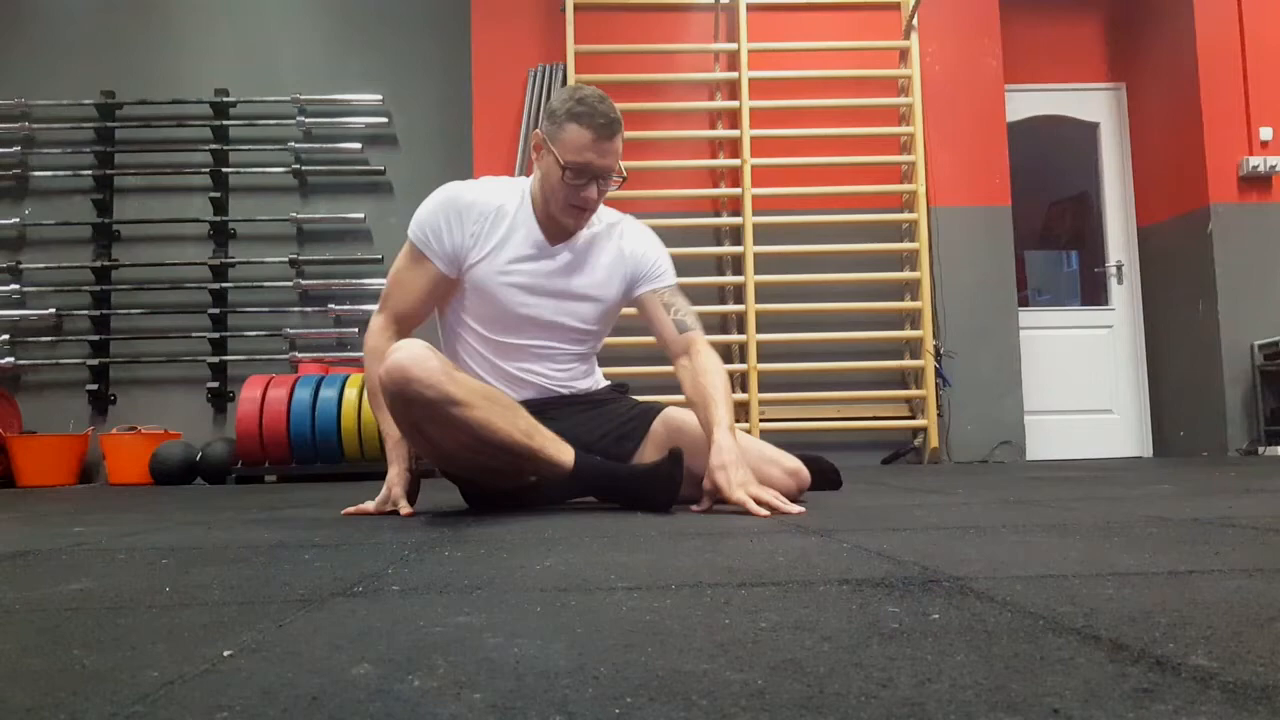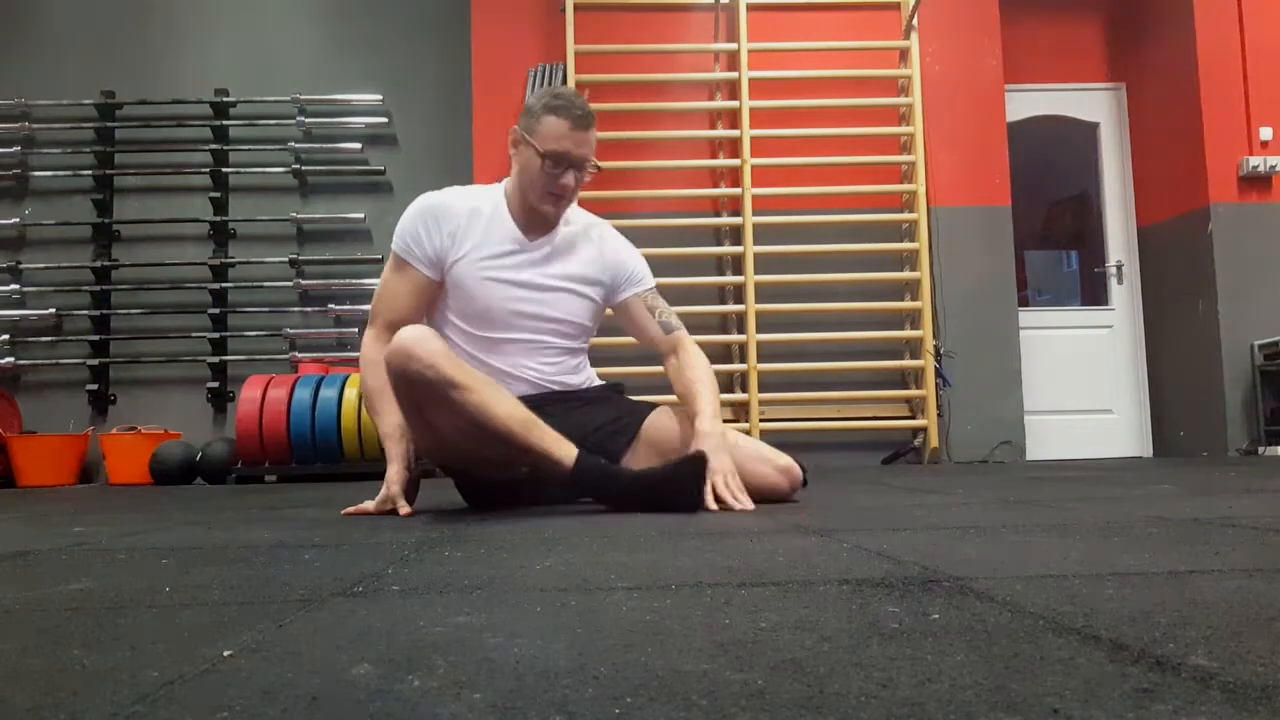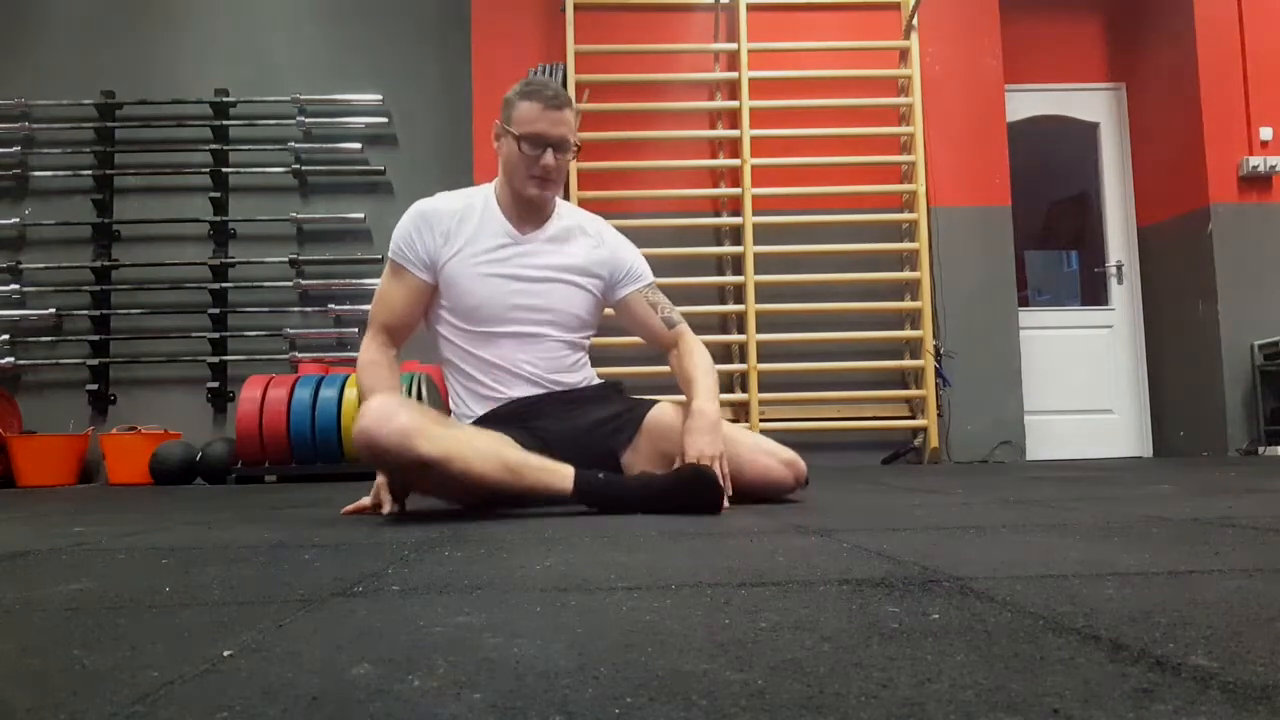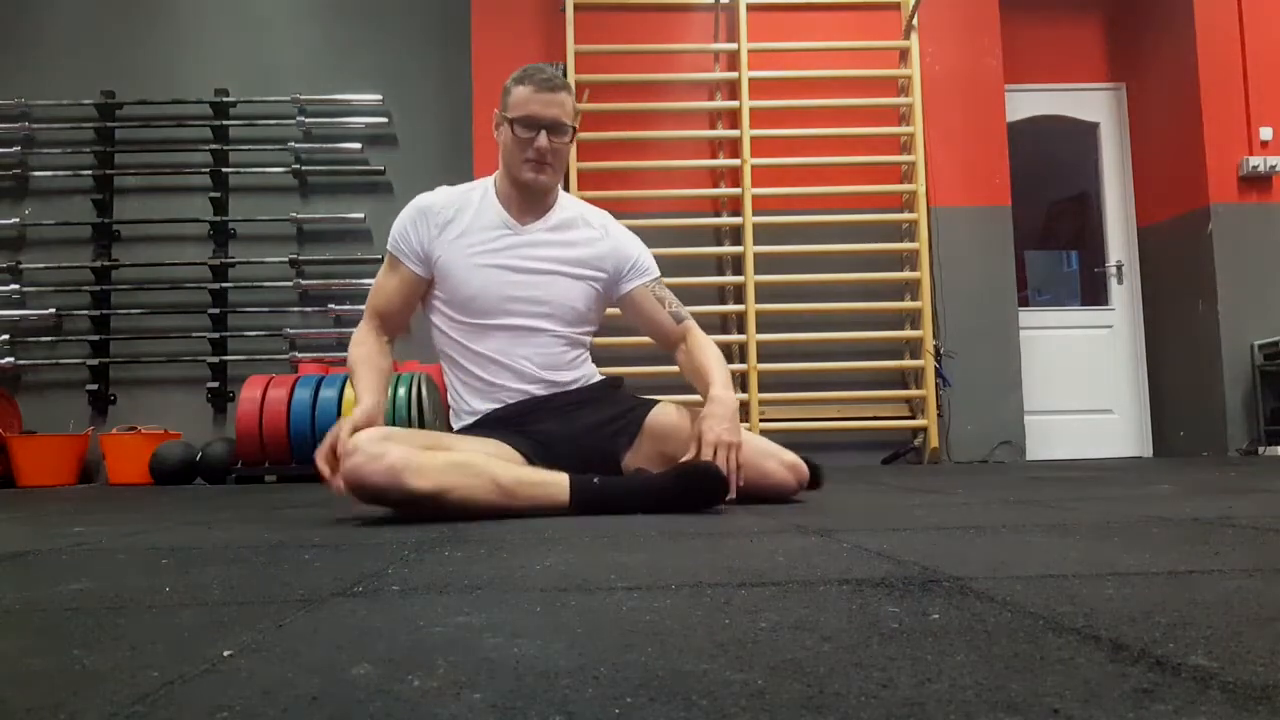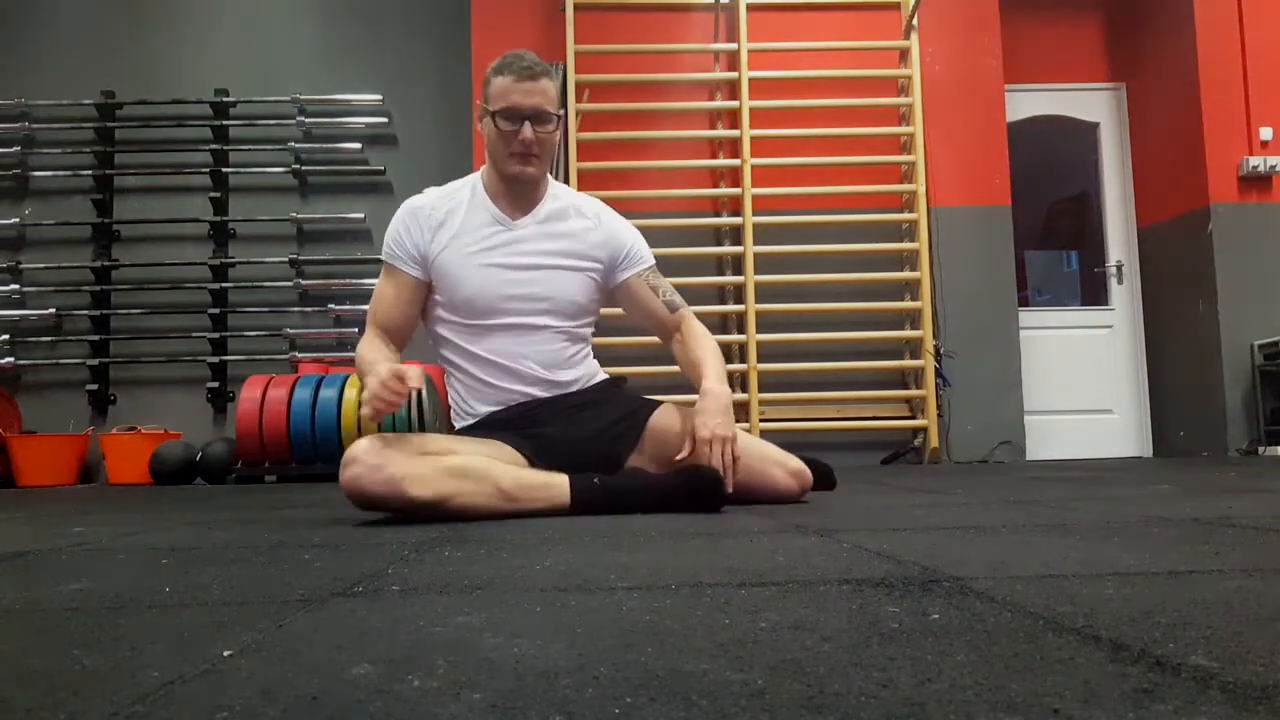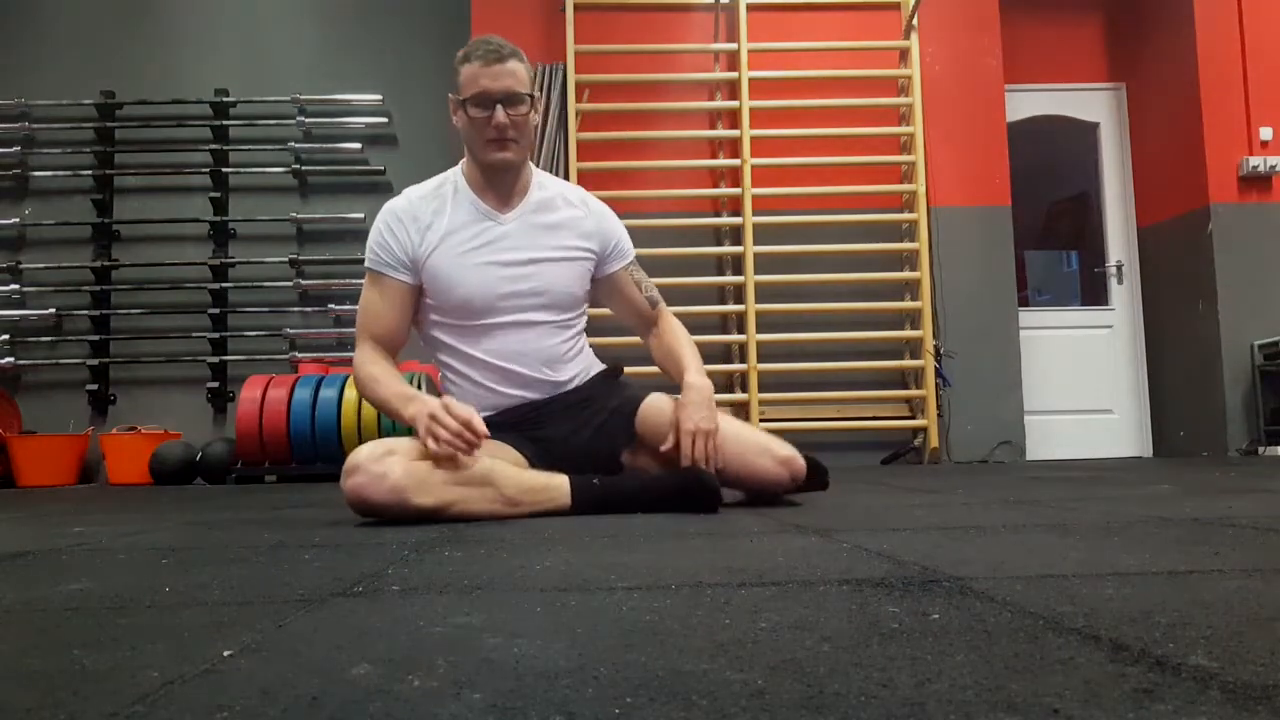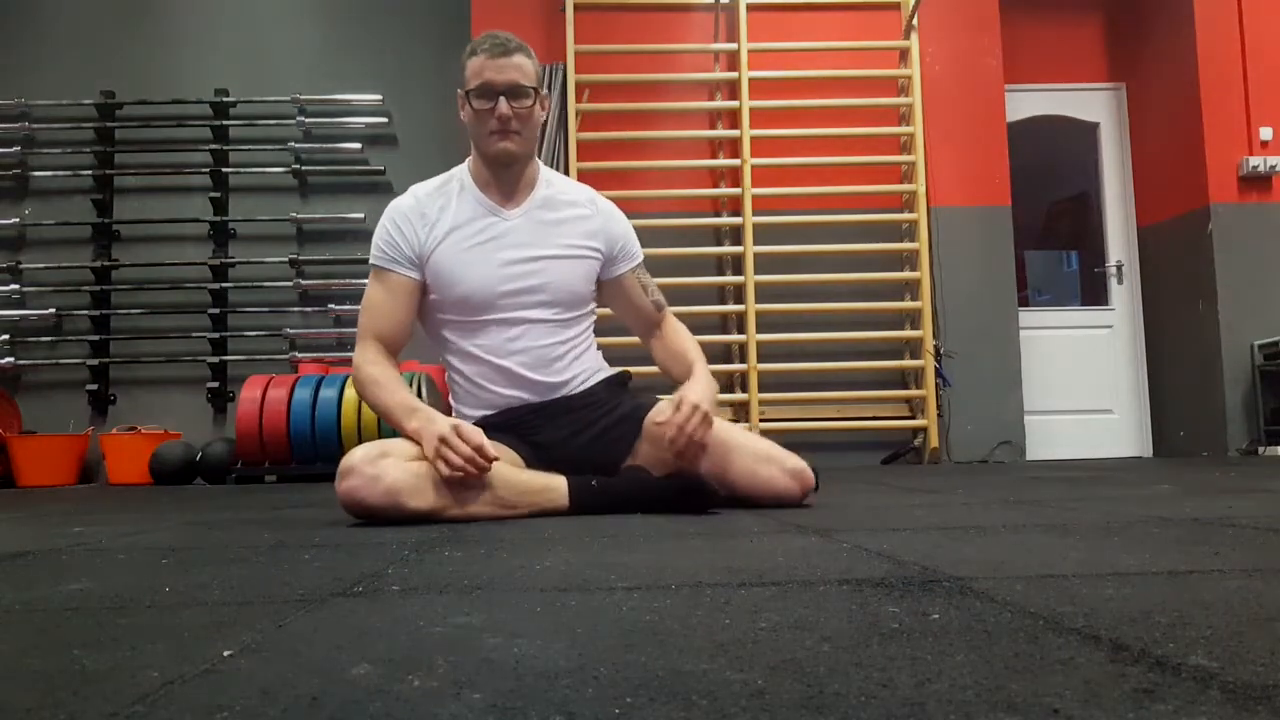
dt=0.3s
person 1, frame 1
left shoulder: (631, 243)
right shoulder: (461, 209)
left elbow: (691, 350)
right elbow: (388, 328)
left wrist: (725, 448)
right wrist: (399, 462)
left hip: (596, 416)
right hip: (491, 440)
left knee: (787, 478)
right knee: (407, 364)
right ankle: (611, 479)
person 1, frame 2
left shoulder: (607, 246)
right shoulder: (440, 217)
left elbow: (678, 348)
right elbow: (380, 337)
left wrist: (709, 435)
right wrist: (398, 461)
left hip: (590, 415)
right hip: (488, 439)
left knee: (780, 476)
right knee: (411, 347)
right ankle: (611, 481)
person 1, frame 3
left shoulder: (602, 242)
right shoulder: (433, 223)
left elbow: (680, 341)
right elbow: (381, 342)
left wrist: (706, 412)
right wrist: (393, 448)
left hip: (593, 412)
right hip: (495, 434)
left knee: (784, 470)
right knee: (376, 427)
right ankle: (612, 487)
person 1, frame 4
left shoulder: (607, 237)
right shoulder: (432, 217)
left elbow: (685, 337)
right elbow: (376, 329)
left wrist: (721, 397)
right wrist: (366, 407)
left hip: (594, 411)
right hip: (492, 434)
left knee: (785, 473)
right knee: (362, 460)
right ankle: (609, 490)
person 1, frame 5
left shoulder: (601, 225)
right shoulder: (424, 218)
left elbow: (679, 326)
right elbow: (379, 338)
left wrist: (713, 390)
right wrist: (383, 373)
left hip: (597, 410)
right hip: (495, 435)
left knee: (790, 478)
right knee: (364, 468)
right ankle: (610, 491)
person 1, frame 6
left shoulder: (587, 214)
right shoulder: (407, 219)
left elbow: (655, 320)
right elbow: (372, 353)
left wrist: (696, 382)
right wrist: (419, 407)
left hip: (596, 403)
right hip: (495, 434)
left knee: (782, 467)
right knee: (366, 476)
right ankle: (618, 491)
person 1, frame 7
left shoulder: (594, 213)
right shoulder: (414, 216)
left elbow: (658, 324)
right elbow: (373, 352)
left wrist: (698, 378)
right wrist: (424, 421)
left hip: (600, 407)
right hip: (494, 435)
left knee: (788, 479)
right knee: (360, 479)
right ankle: (609, 491)
